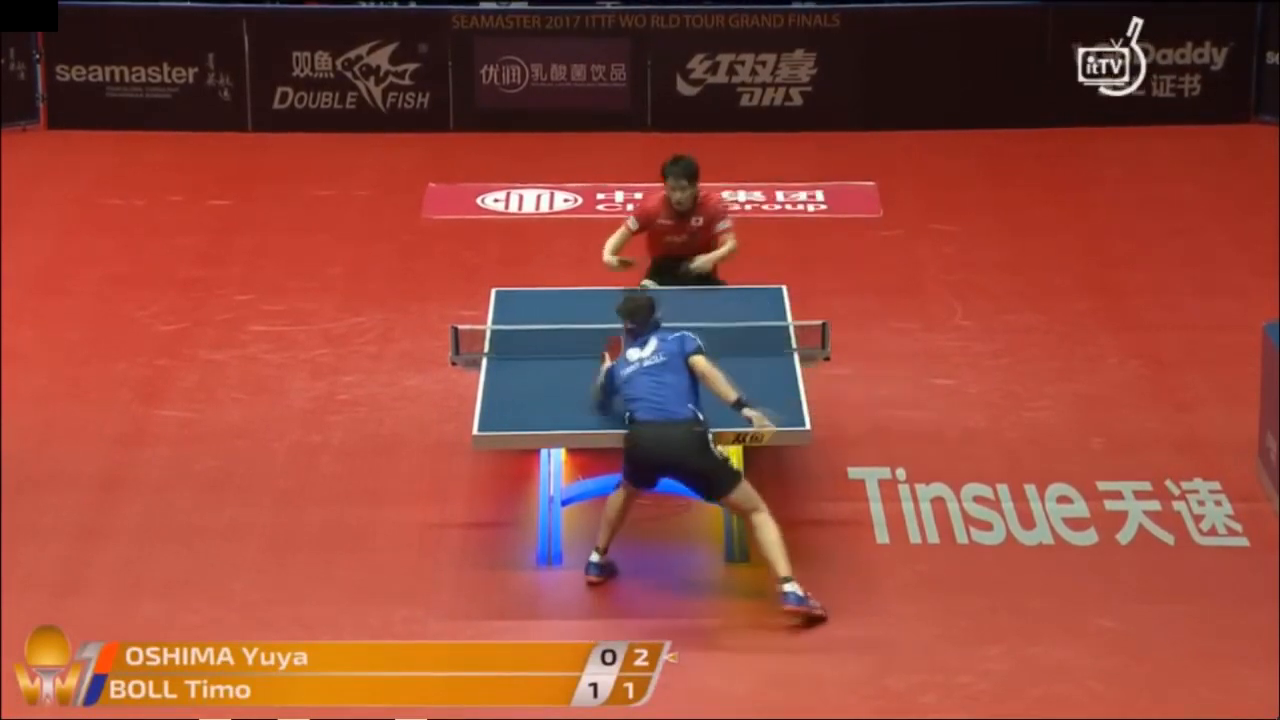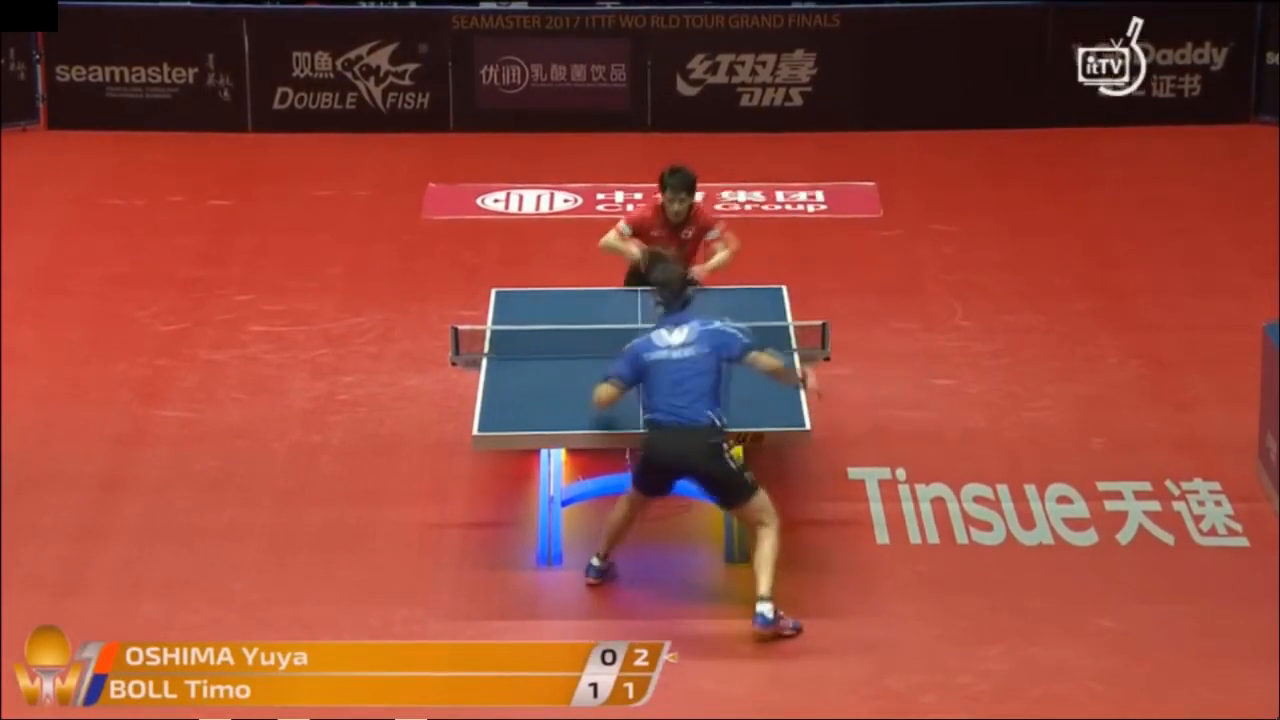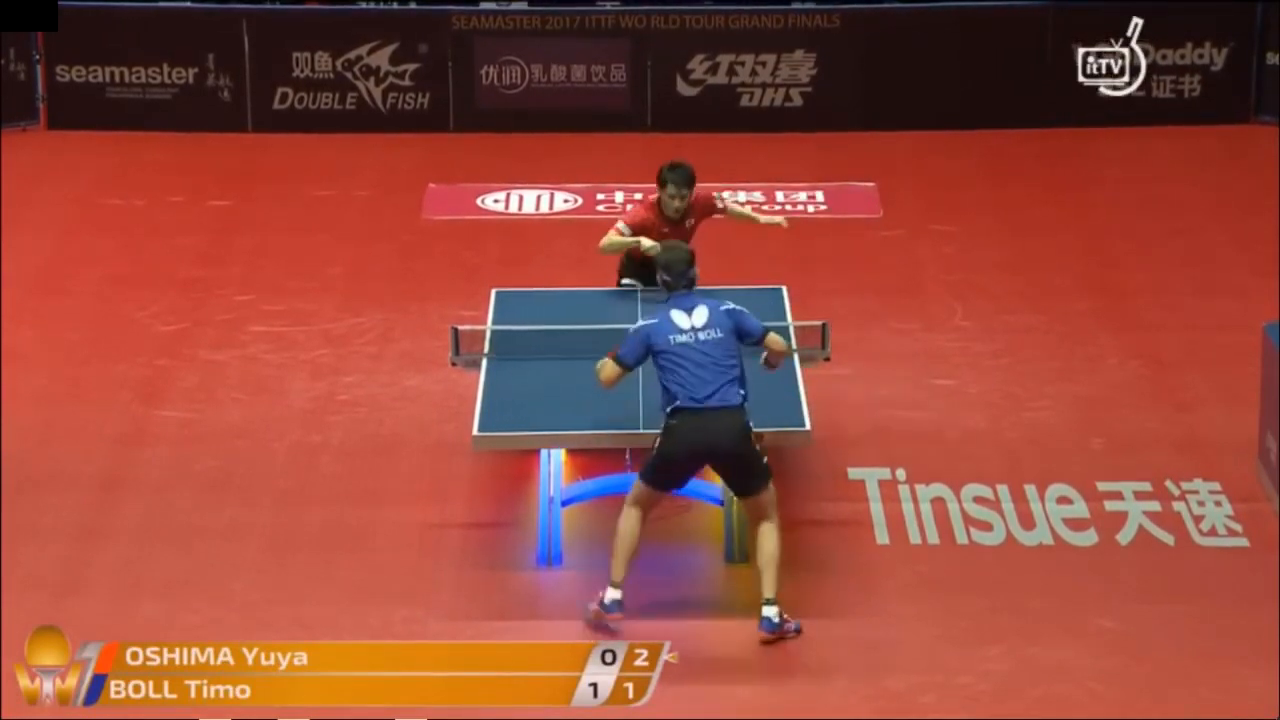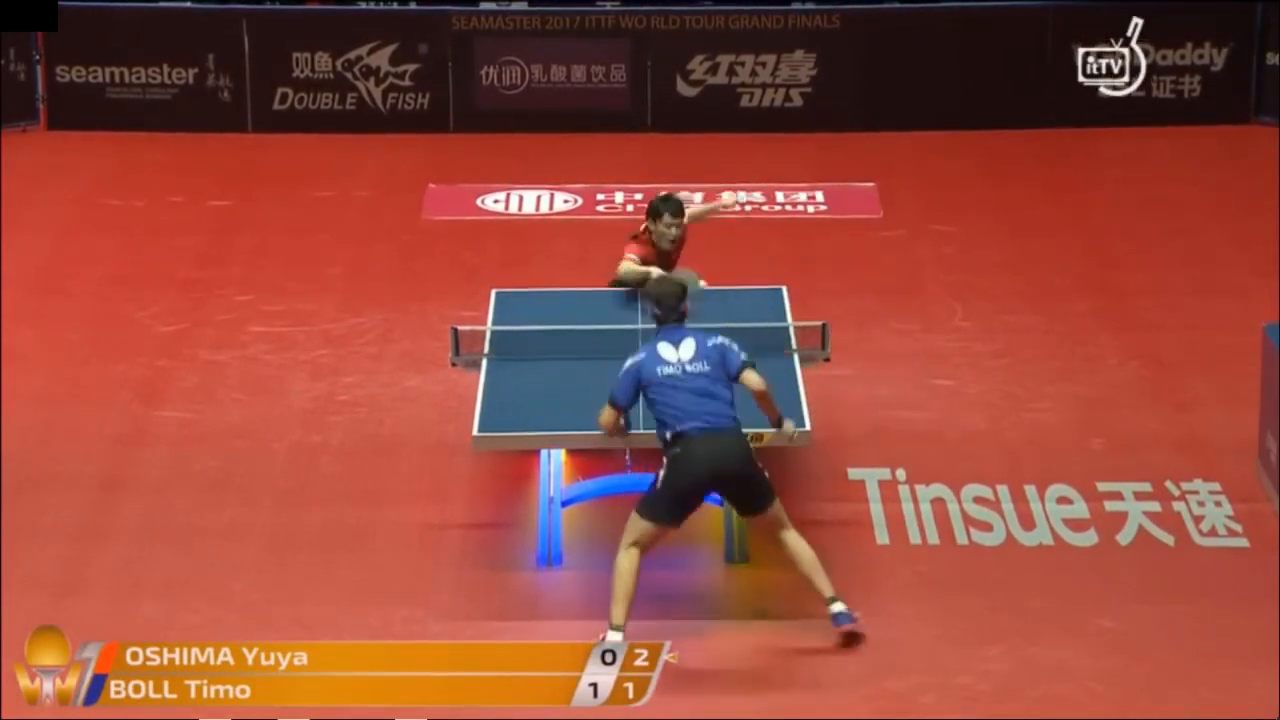
dt=0.2s
person 1, frame 1
left shoulder: (617, 365)
right shoulder: (679, 340)
left elbow: (601, 402)
right elbow: (704, 369)
right wrist: (742, 406)
left hip: (641, 441)
right hip: (687, 438)
left knee: (627, 490)
right knee: (756, 510)
left ankle: (597, 561)
right ankle: (791, 590)
person 1, frame 2
left shoulder: (640, 346)
right shoulder: (716, 330)
left elbow: (601, 400)
right elbow: (767, 364)
left wrist: (607, 384)
right wrist: (800, 377)
left hip: (659, 444)
right hip: (704, 443)
left knee: (633, 500)
right knee: (767, 520)
left ankle: (598, 565)
right ankle: (765, 611)
person 1, frame 3
left shoulder: (649, 327)
right shoulder: (727, 312)
left elbow: (608, 378)
right elbow: (779, 347)
left wrist: (603, 363)
right wrist: (771, 362)
left hip: (683, 431)
right hip: (732, 429)
left knee: (635, 506)
right knee: (767, 517)
left ankle: (611, 599)
right ankle: (770, 614)
person 1, frame 4
left shoulder: (639, 361)
right shoulder: (717, 345)
left elbow: (607, 423)
right elbow: (757, 386)
left wrist: (622, 429)
right wrist: (779, 421)
left hip: (687, 460)
right hip: (733, 452)
left knee: (631, 543)
right knee: (784, 530)
left ankle: (615, 635)
right ankle: (838, 612)
